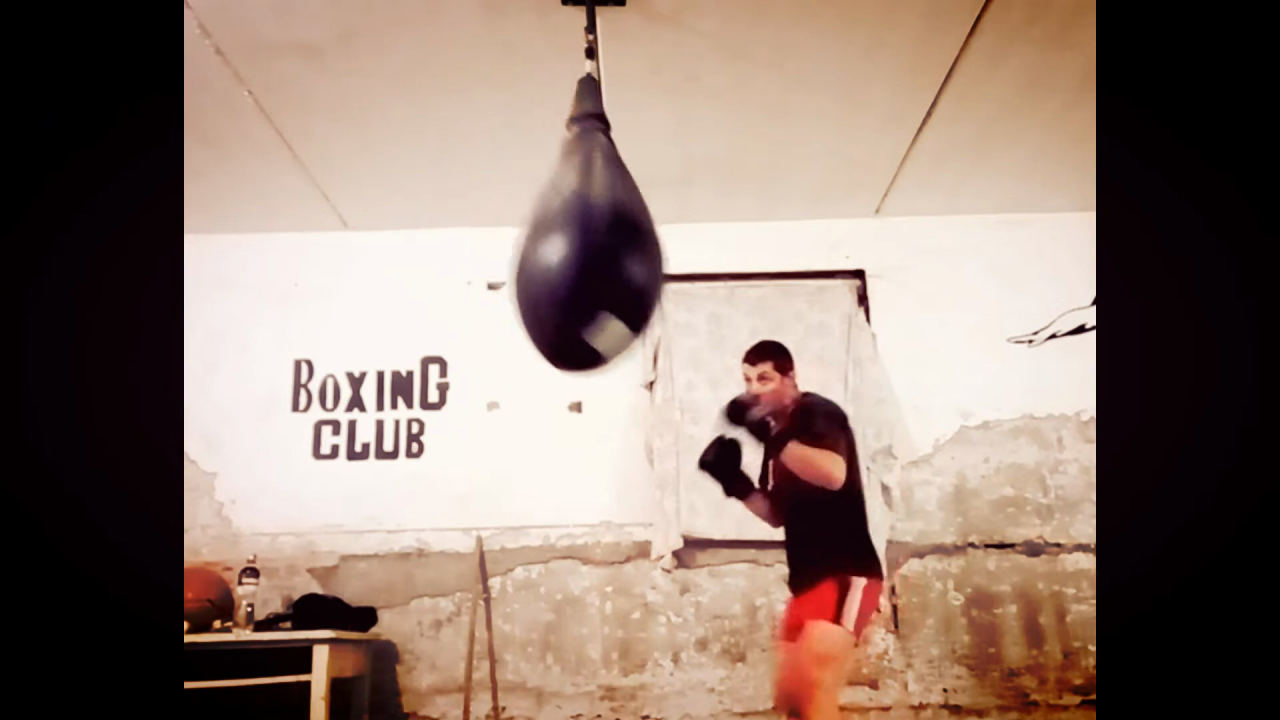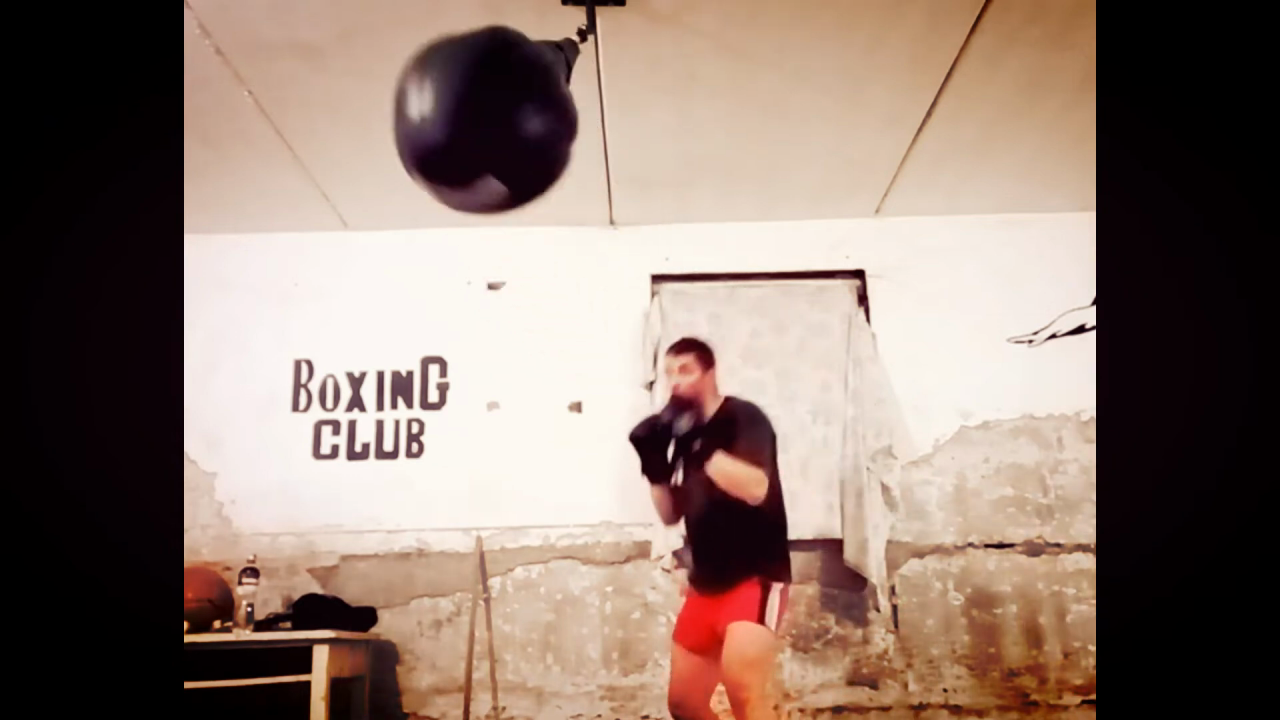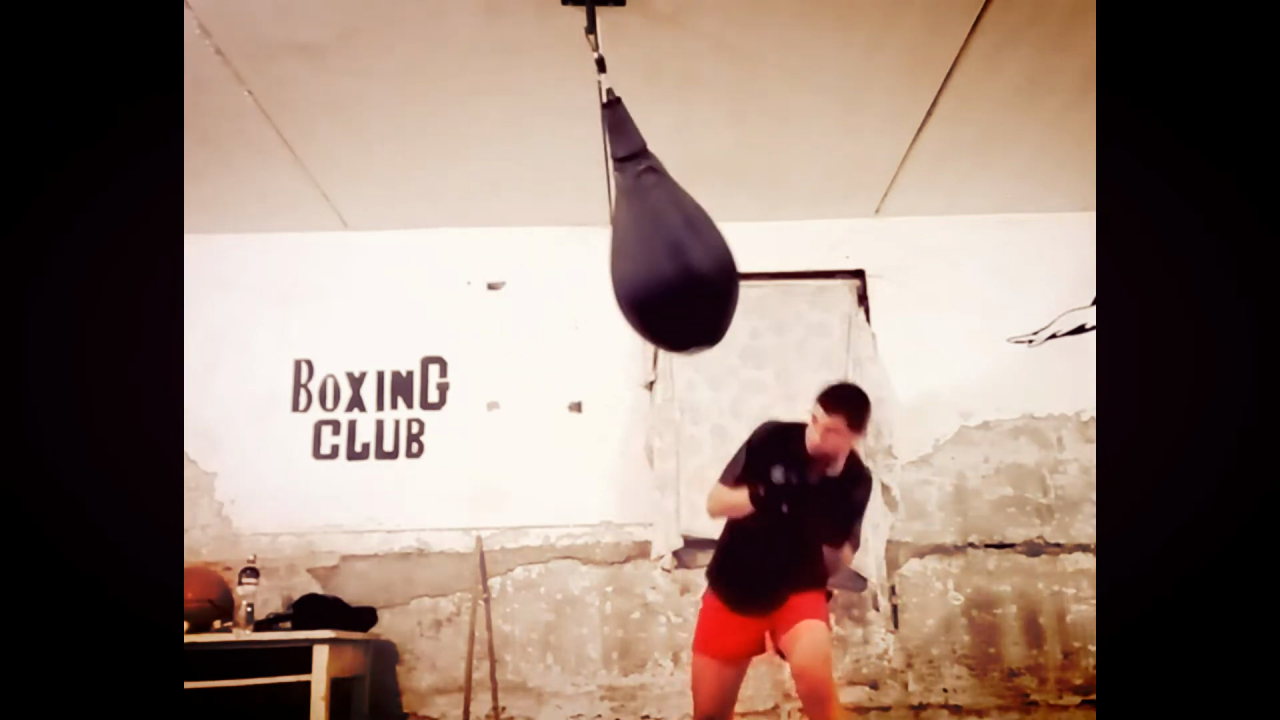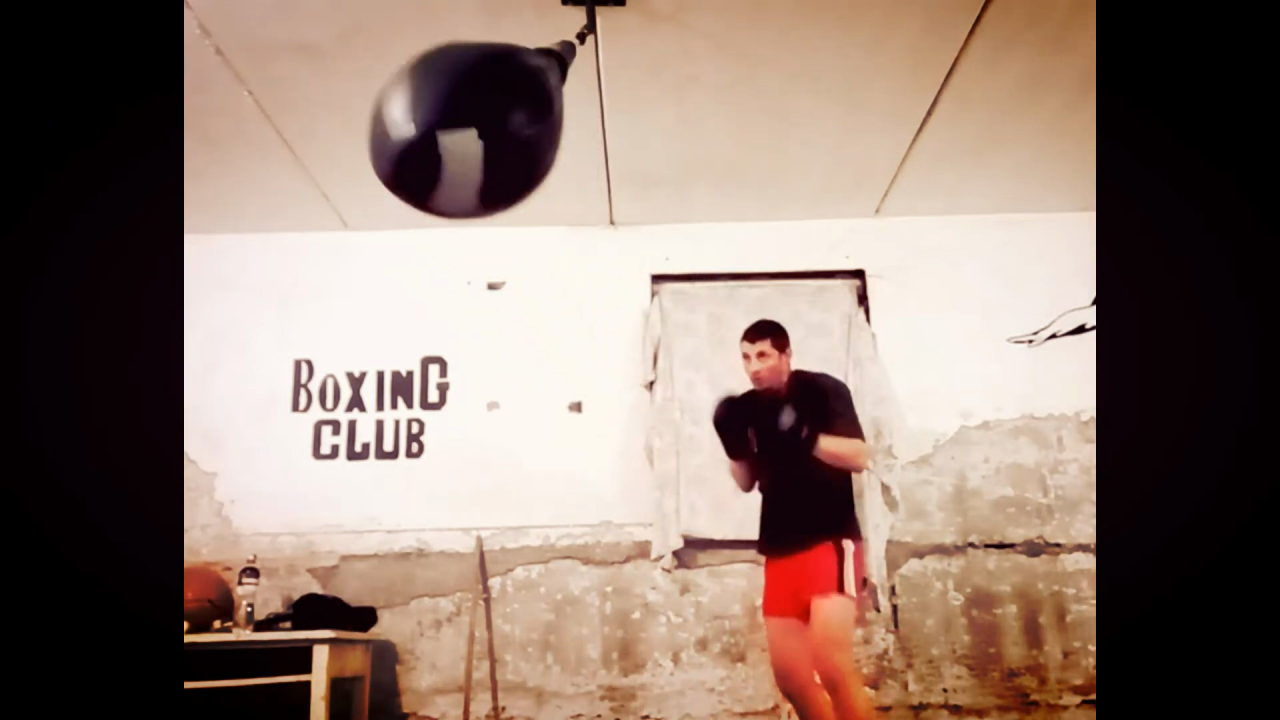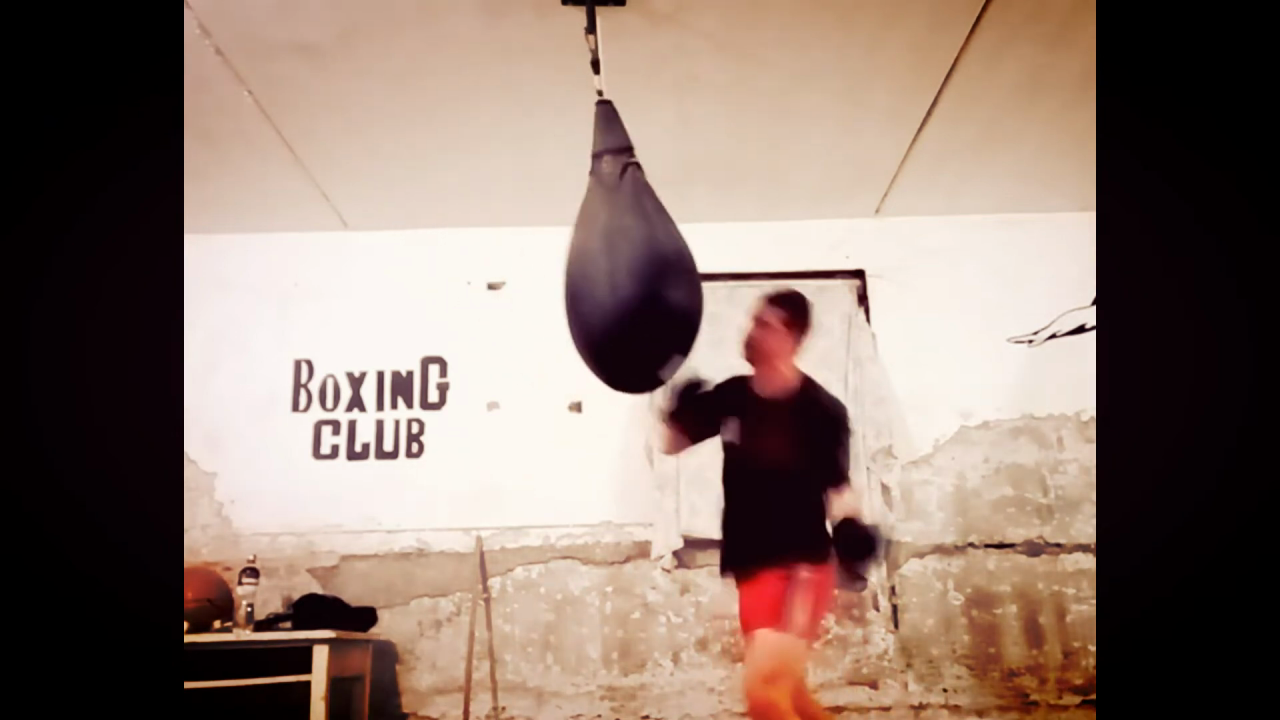
dt=1s
person 1, frame 1
left shoulder: (818, 413)
right shoulder: (779, 431)
left elbow: (834, 474)
left wrist: (774, 437)
right wrist: (733, 481)
left hip: (846, 574)
right hip: (807, 578)
left knee: (810, 682)
person 1, frame 2
left shoulder: (744, 418)
right shoulder: (681, 430)
left elbow: (755, 488)
right elbow: (669, 515)
left wrist: (698, 445)
right wrist: (653, 464)
left hip: (756, 578)
right hip: (706, 584)
left knee: (742, 683)
person 1, frame 3
left shoulder: (855, 481)
right shoulder: (773, 440)
left elbow: (839, 558)
right elbow: (716, 503)
left wrist: (835, 535)
right wrist: (761, 495)
left hip: (797, 591)
right hip: (731, 591)
left knee: (813, 675)
person 1, frame 4
left shoulder: (823, 390)
right shoulder: (752, 408)
left elbow: (860, 456)
right elbow: (745, 481)
left wrist: (803, 435)
right wrist: (733, 441)
left hip: (830, 541)
right hip: (781, 550)
left knee: (831, 661)
right knee: (790, 675)
person 1, frame 5
left shoulder: (820, 410)
right shoulder: (734, 393)
left elbow: (837, 487)
right elbow: (673, 442)
left wrist: (852, 526)
right wrist: (680, 410)
left hip: (796, 567)
right hip: (752, 569)
